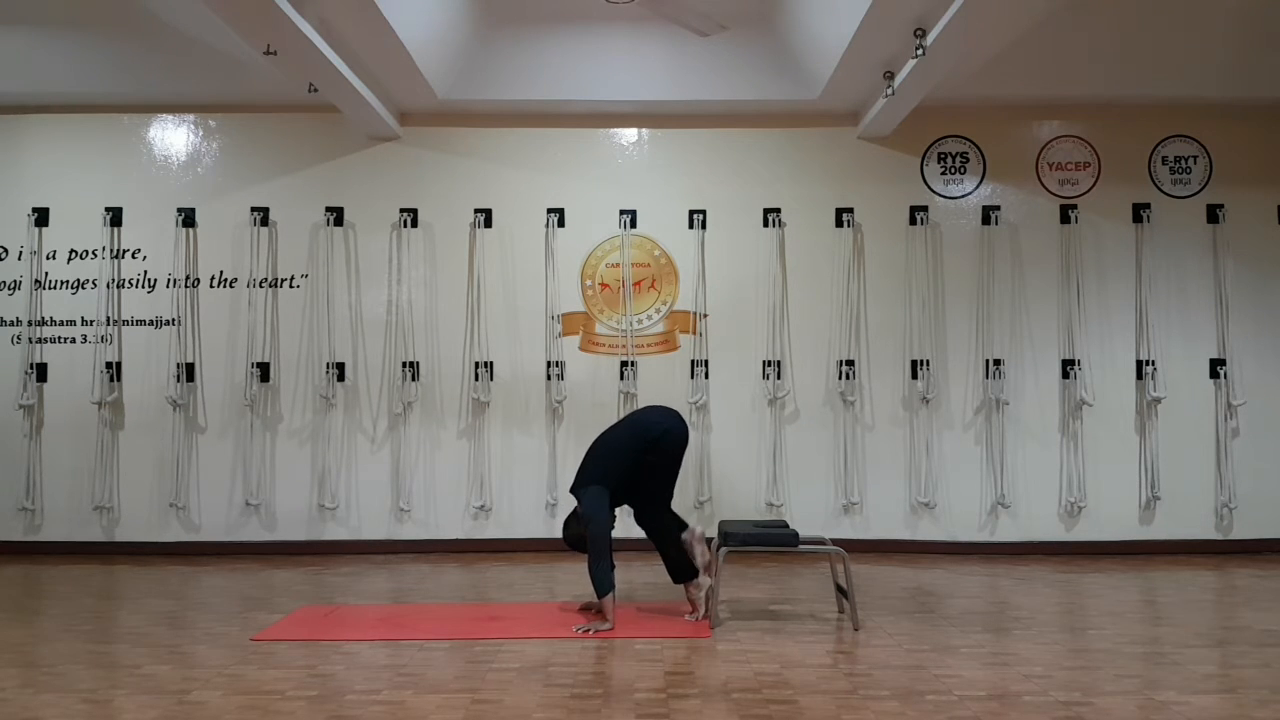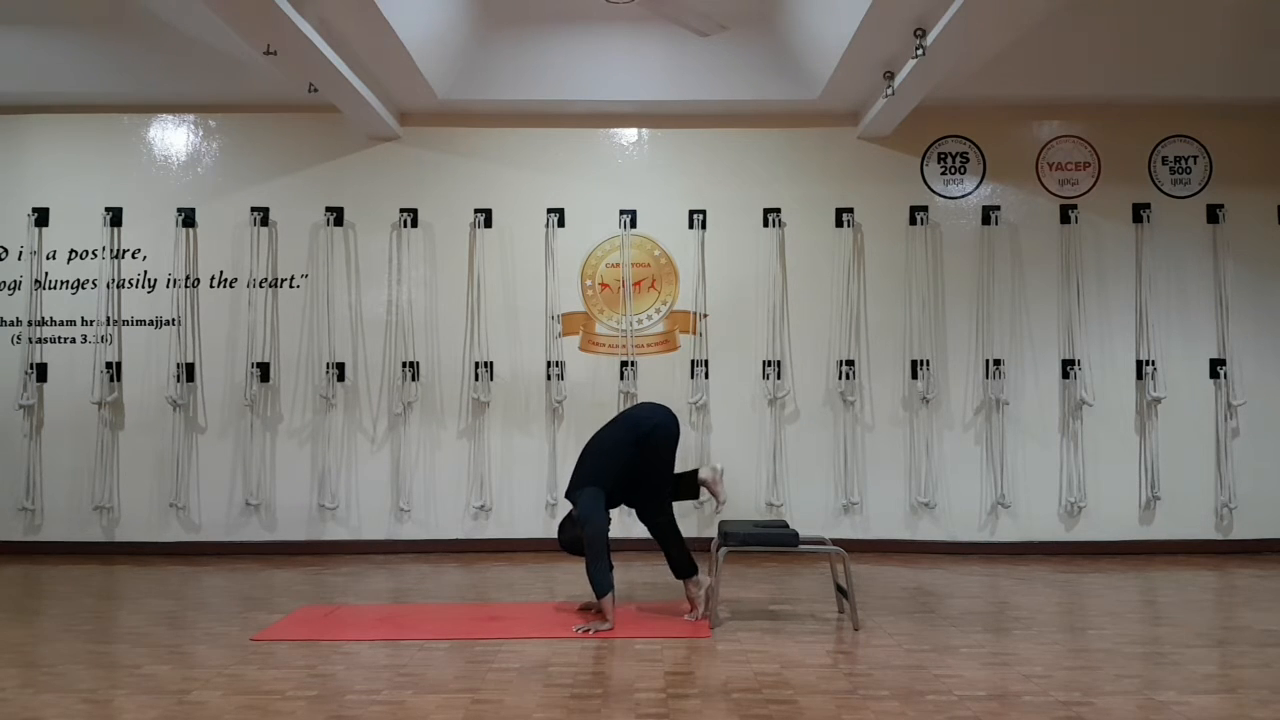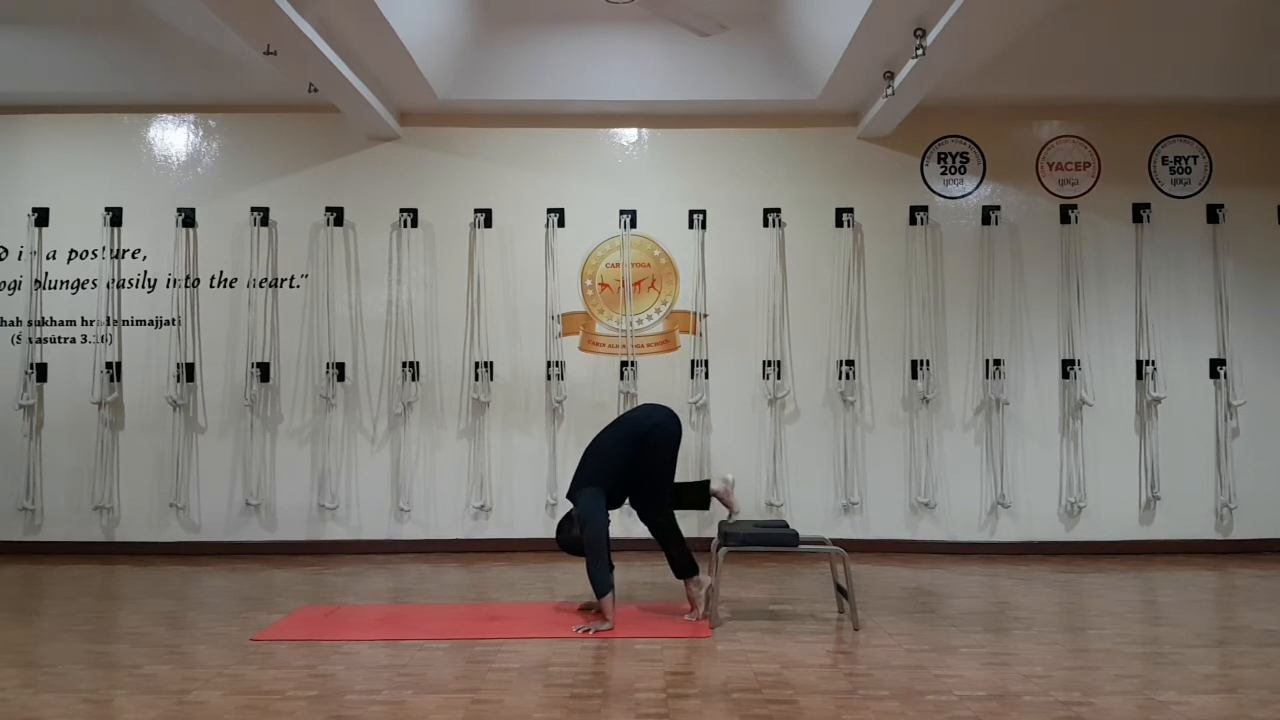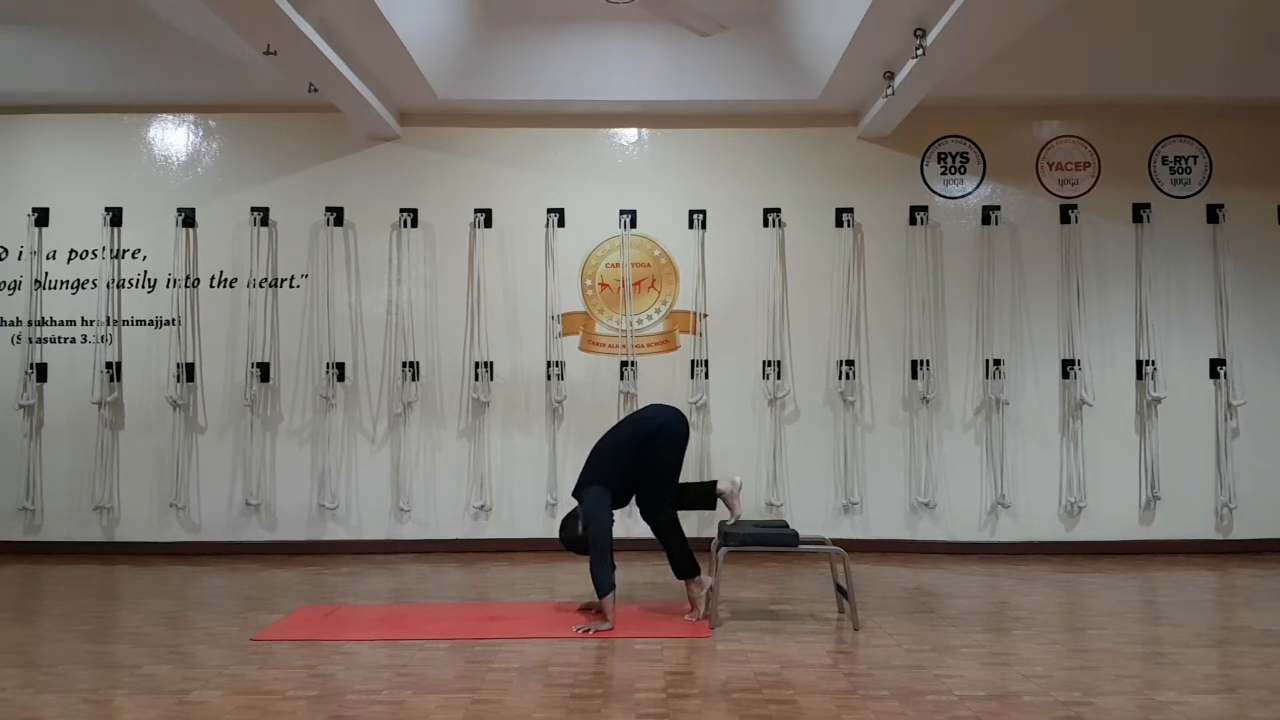
dt=0.3s
person 1, frame 1
left shoulder: (592, 505)
right shoulder: (593, 498)
left elbow: (598, 559)
right elbow: (602, 551)
left wrist: (608, 619)
right wrist: (606, 603)
left hip: (662, 430)
right hip: (655, 427)
left knee: (651, 515)
right knee: (638, 498)
left ankle: (694, 583)
right ankle: (689, 536)
person 1, frame 2
left shoulder: (587, 508)
right shoulder: (588, 500)
left elbow: (596, 560)
right elbow: (600, 553)
left wrist: (607, 619)
right wrist: (604, 603)
left hip: (654, 426)
right hip: (648, 425)
left knee: (653, 513)
right knee: (635, 498)
left ankle: (693, 582)
right ankle: (703, 477)
person 1, frame 3
left shoulder: (588, 506)
right shoulder: (589, 500)
left elbow: (596, 560)
right elbow: (601, 552)
left wrist: (608, 619)
right wrist: (605, 603)
left hip: (656, 427)
right hip: (650, 427)
left knee: (654, 513)
right knee: (643, 502)
left ankle: (694, 581)
right ankle: (714, 488)
person 1, frame 4
left shoulder: (593, 505)
right shoulder: (594, 499)
left elbow: (600, 559)
right elbow: (604, 552)
left wrist: (608, 619)
right wrist: (605, 603)
left hip: (663, 427)
right hip: (658, 426)
left knee: (657, 512)
right knee: (651, 503)
left ankle: (695, 582)
right ankle: (720, 489)
